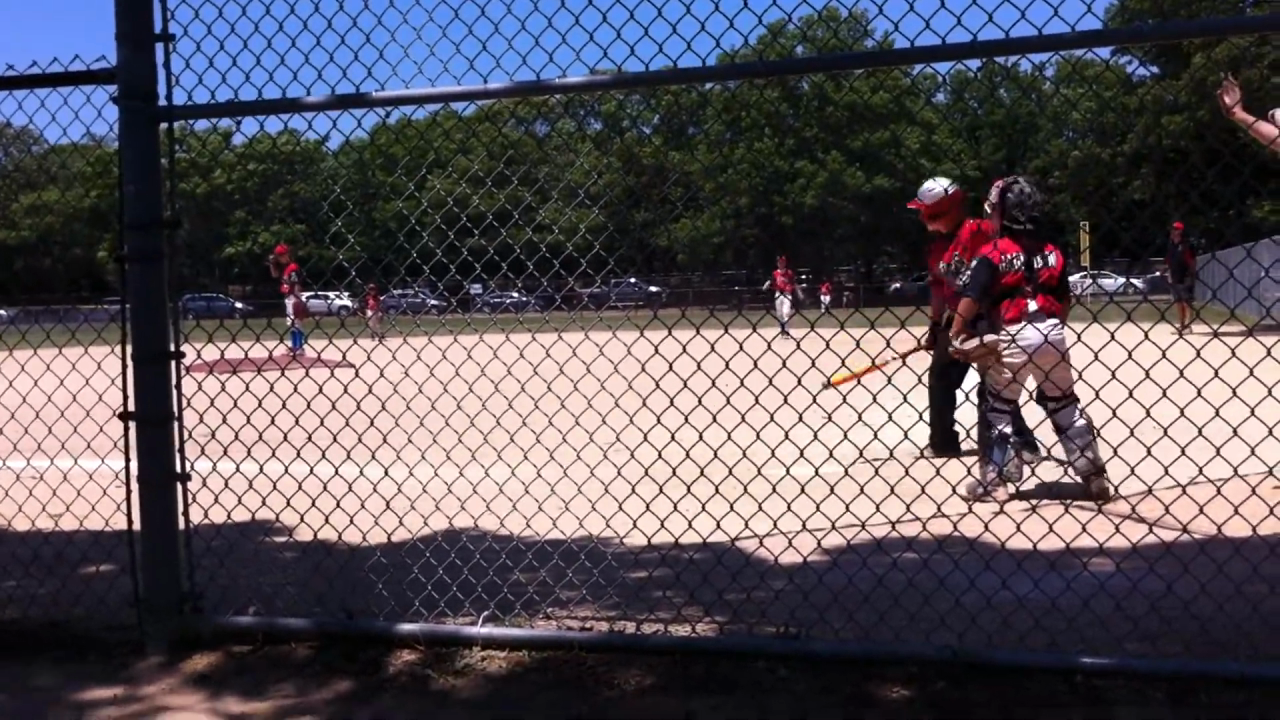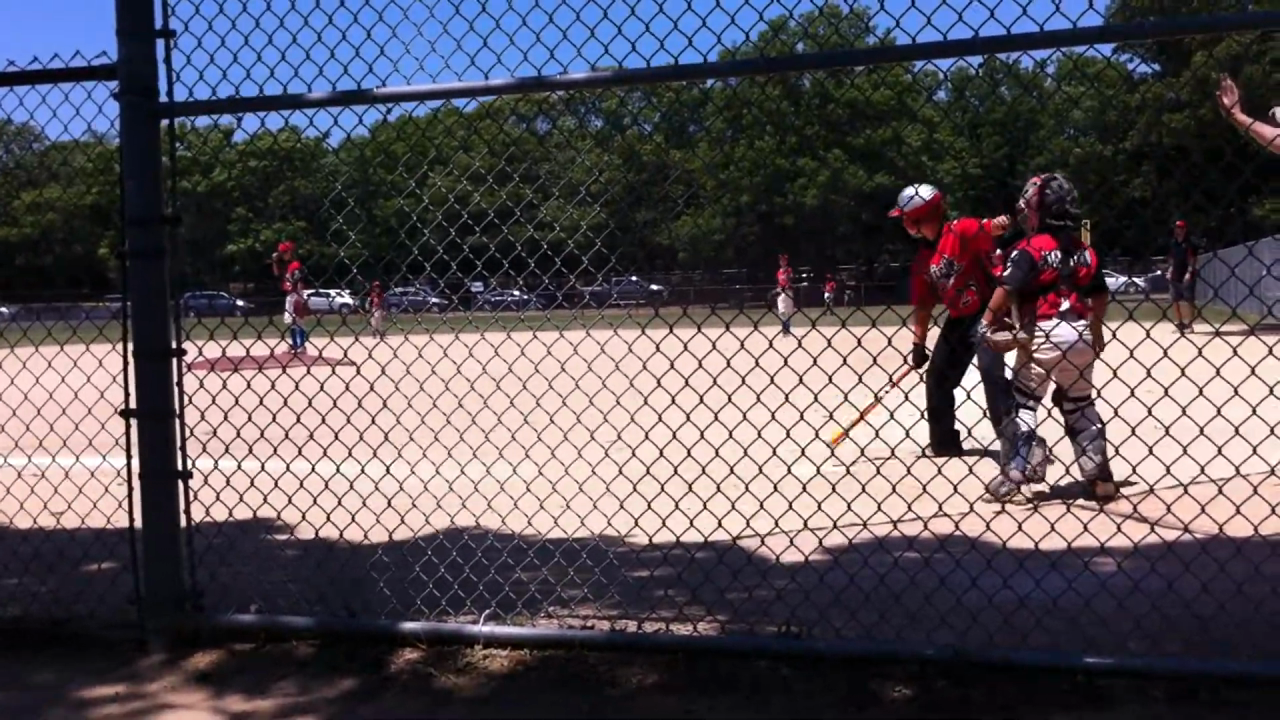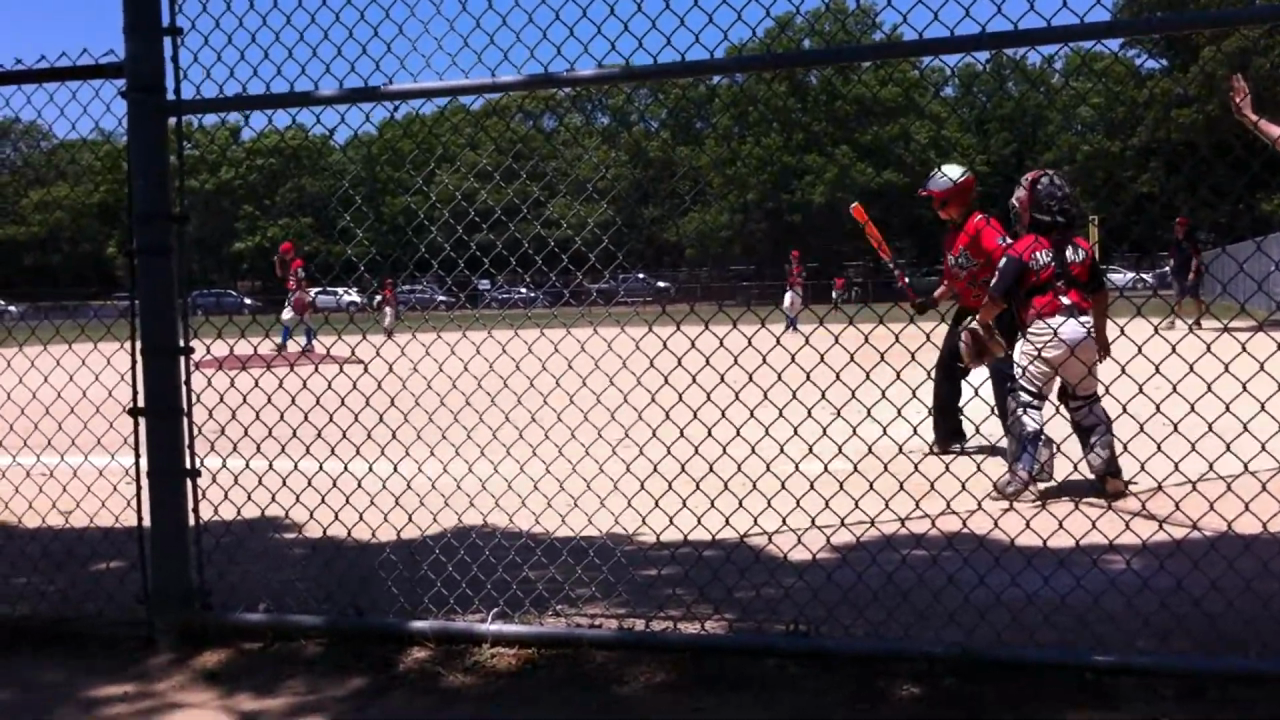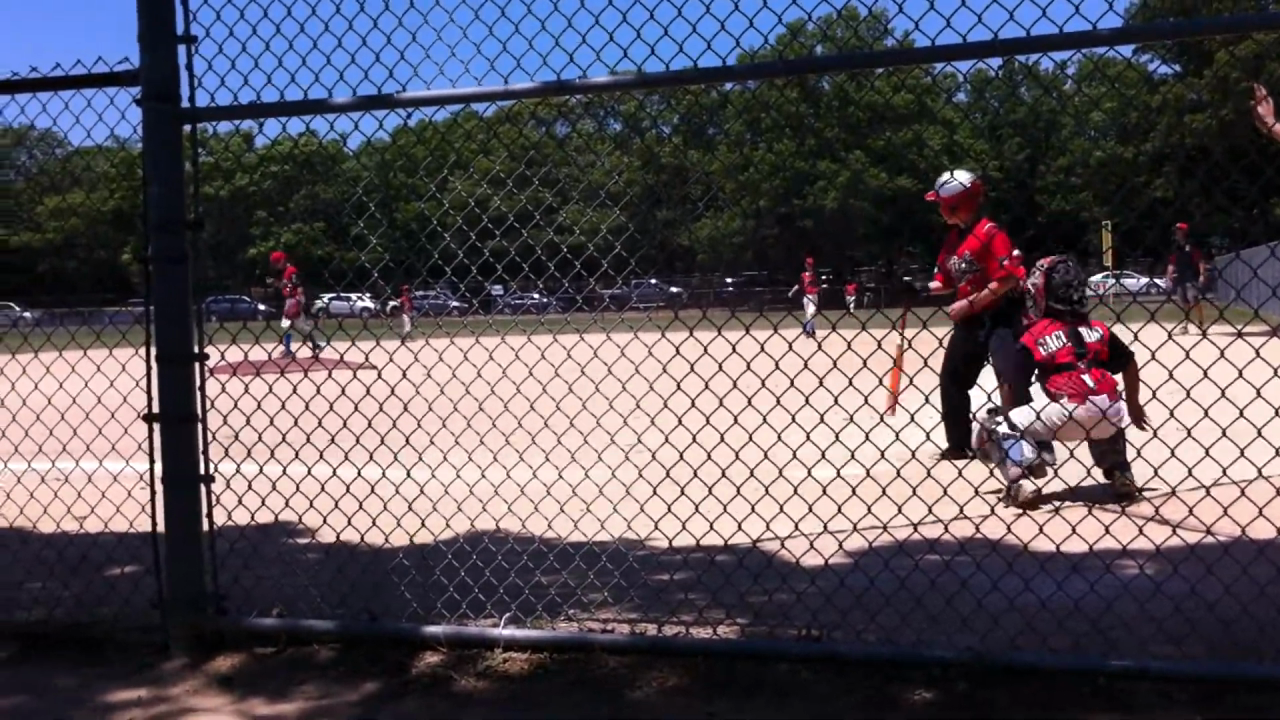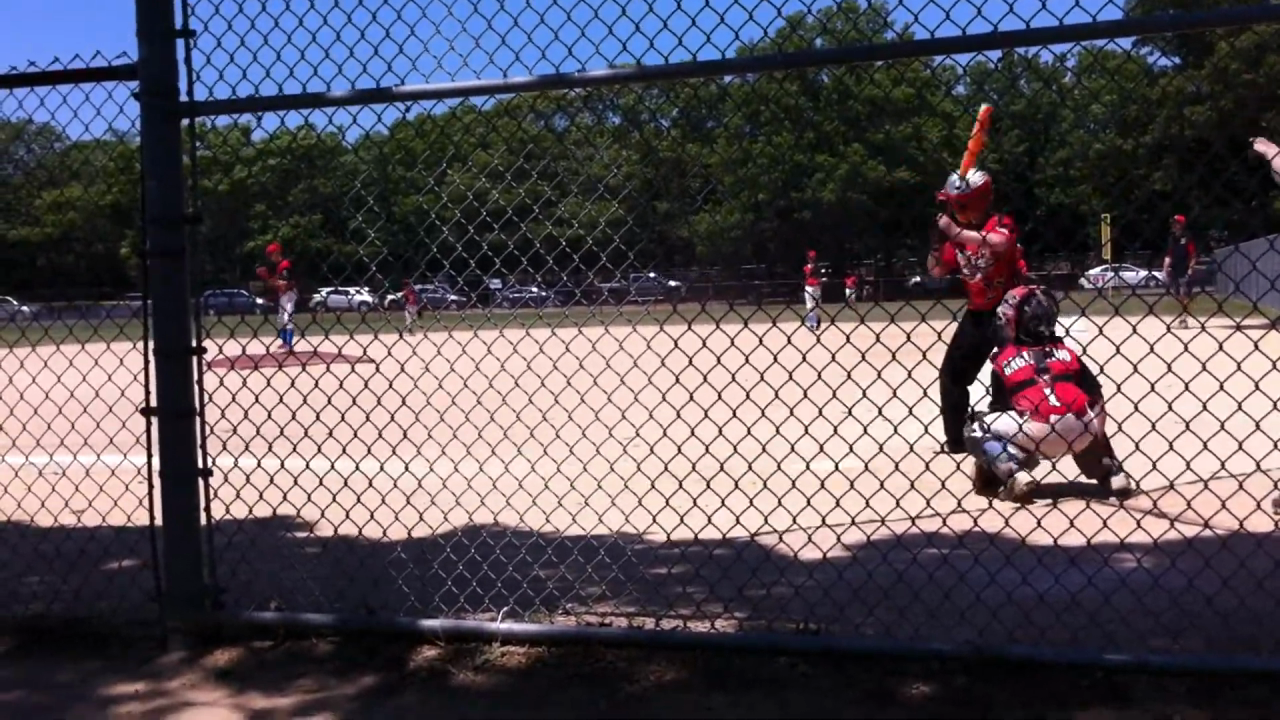
dt=0.4s
person 1, frame 1
left shoulder: (992, 253)
right shoulder: (1052, 253)
left elbow: (971, 299)
right elbow: (1064, 300)
left wrist: (956, 334)
left hip: (1012, 339)
right hip: (1052, 335)
left knee: (998, 410)
right knee: (1066, 407)
left ankle: (993, 481)
right ankle: (1094, 477)
person 1, frame 2
left shoulder: (1030, 249)
right shoulder: (1085, 251)
left elbow: (1007, 290)
right elbow: (1099, 296)
left wrist: (989, 320)
right wrist: (1096, 329)
left hip: (1041, 336)
right hip: (1078, 334)
left knee: (1023, 406)
right knee: (1081, 407)
left ankle: (1013, 479)
right ankle: (1100, 479)
person 1, frame 3
left shoulder: (1021, 251)
right shoulder: (1081, 246)
left elbow: (997, 298)
right elbow: (1100, 295)
left wrist: (981, 322)
right wrist: (1100, 333)
left hip: (1043, 333)
right hip: (1083, 331)
left knee: (1024, 405)
right knee: (1086, 404)
left ankle: (1021, 479)
right ankle: (1110, 475)
person 1, frame 4
left shoulder: (1034, 336)
right shoulder: (1098, 329)
left elbow: (1016, 385)
right elbow: (1130, 364)
left wrist: (990, 428)
right wrist: (1133, 404)
left hip: (1071, 411)
right hip: (1109, 409)
left knee: (998, 424)
left ankle: (1020, 483)
right ankle: (1121, 476)
person 1, frame 5
left shoulder: (1004, 360)
right shoulder: (1066, 353)
left elbow: (997, 411)
right elbow: (1097, 399)
right wrist: (1096, 441)
left hip: (1036, 430)
right hip: (1078, 429)
left knee: (976, 430)
left ankle: (1015, 476)
right ankle: (1113, 475)
person 2, frame 1
left shoulder: (973, 230)
right shoulder: (934, 247)
right wrist: (935, 326)
right knee: (939, 377)
left ankle: (1022, 443)
right ankle: (944, 443)
person 2, frame 2
left shoulder: (962, 231)
right shoulder: (922, 257)
left elbow: (998, 226)
right elbow: (923, 303)
left wrist: (1008, 223)
right wrist: (919, 345)
right hip: (958, 320)
left knee: (992, 372)
right knee: (938, 377)
right ankle: (944, 442)
person 2, frame 3
left shoulder: (982, 225)
right shoulder: (952, 233)
right wrist: (932, 299)
left hip: (996, 312)
right hip: (966, 313)
left knee: (1000, 370)
right knee: (946, 372)
right ankle: (948, 436)
person 2, frame 4
left shoulder: (991, 233)
right shoulder: (952, 238)
left elbow: (1005, 280)
right elbow: (944, 280)
left wrist: (969, 302)
right wrist: (927, 289)
left hip: (999, 317)
right hip: (968, 321)
left knee: (1010, 379)
right knee: (952, 380)
right ankle: (961, 444)
person 2, frame 5
left shoulder: (1000, 223)
right shoulder: (960, 232)
left elbow: (997, 243)
right elbow: (937, 271)
left wrist: (955, 232)
right wrist: (941, 241)
right hip: (977, 315)
right knee: (951, 375)
right ankle: (959, 438)
